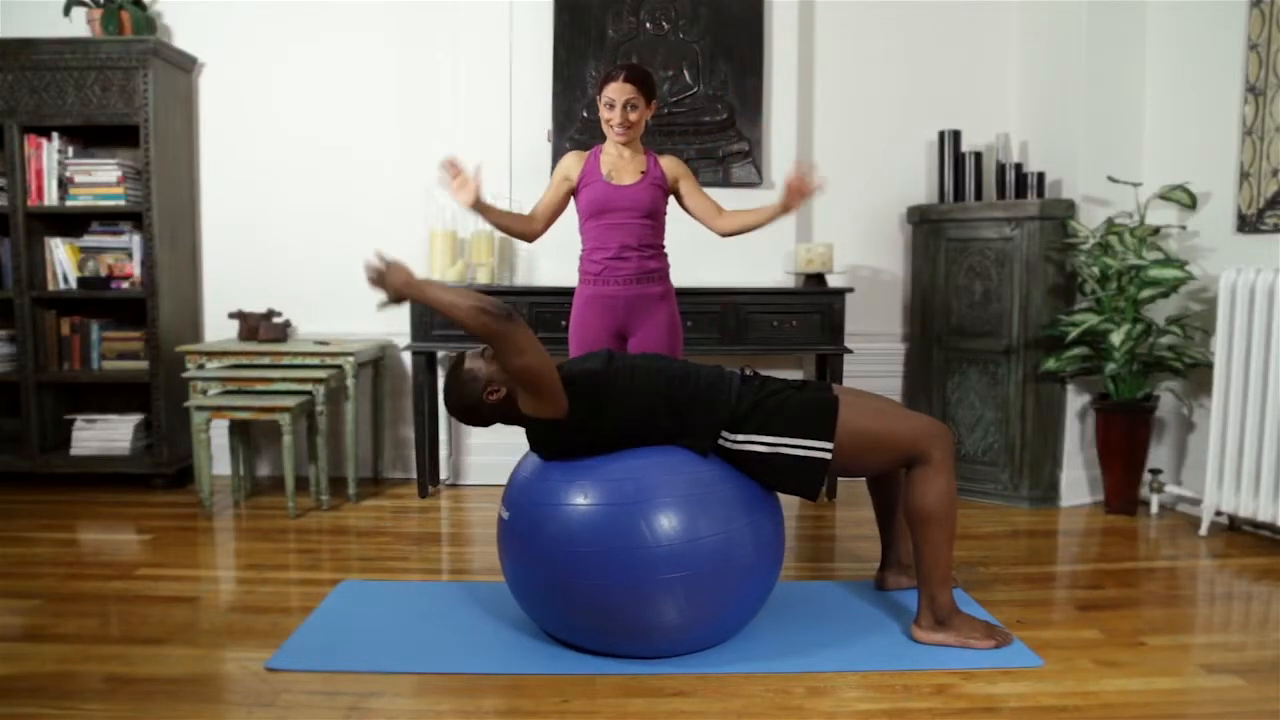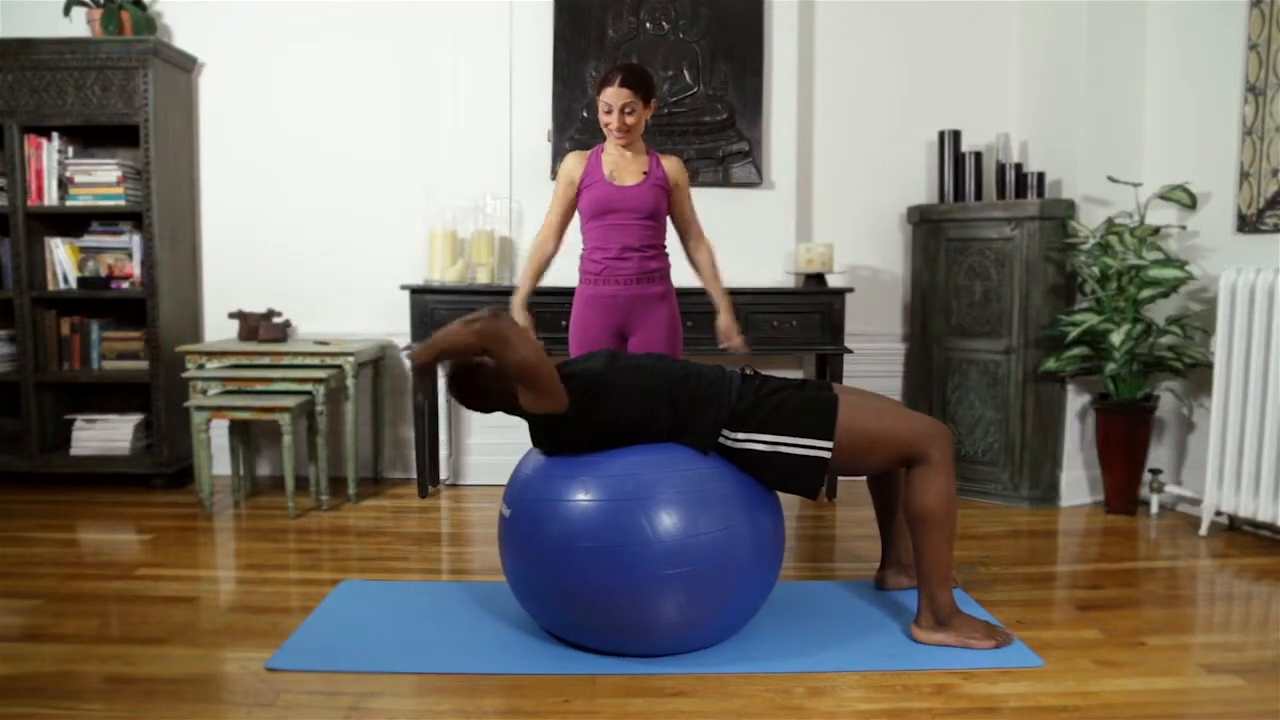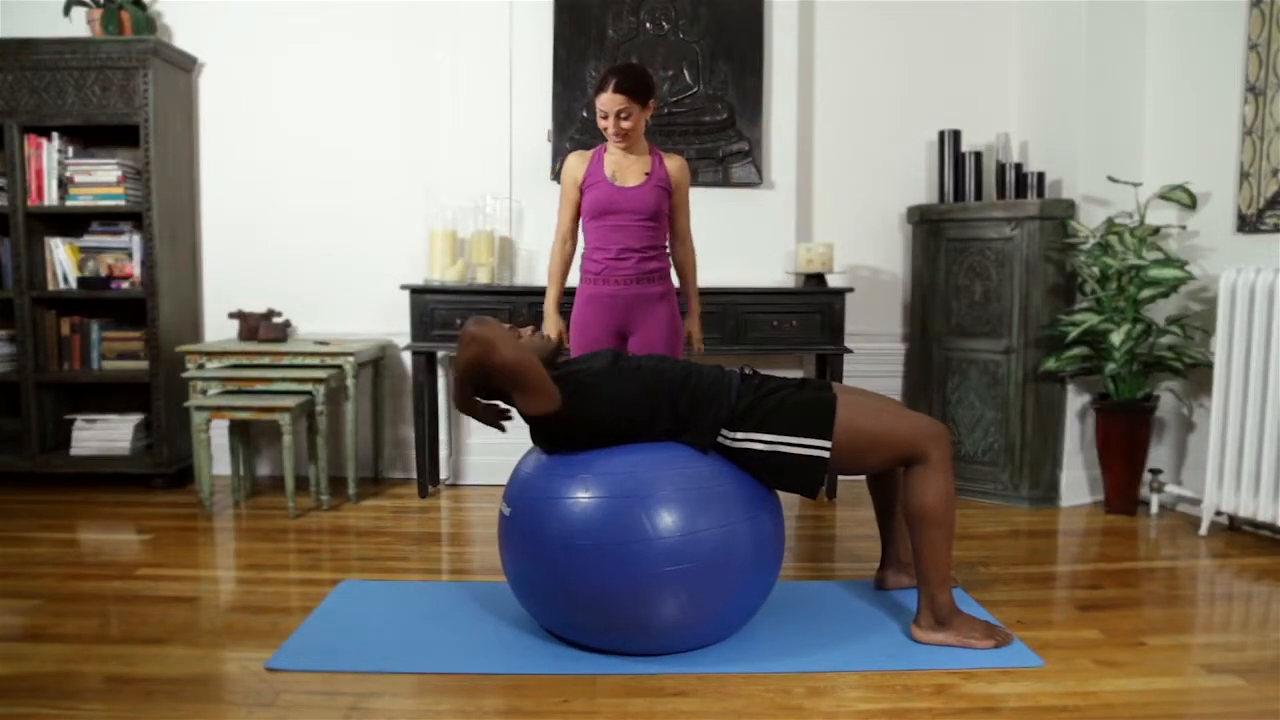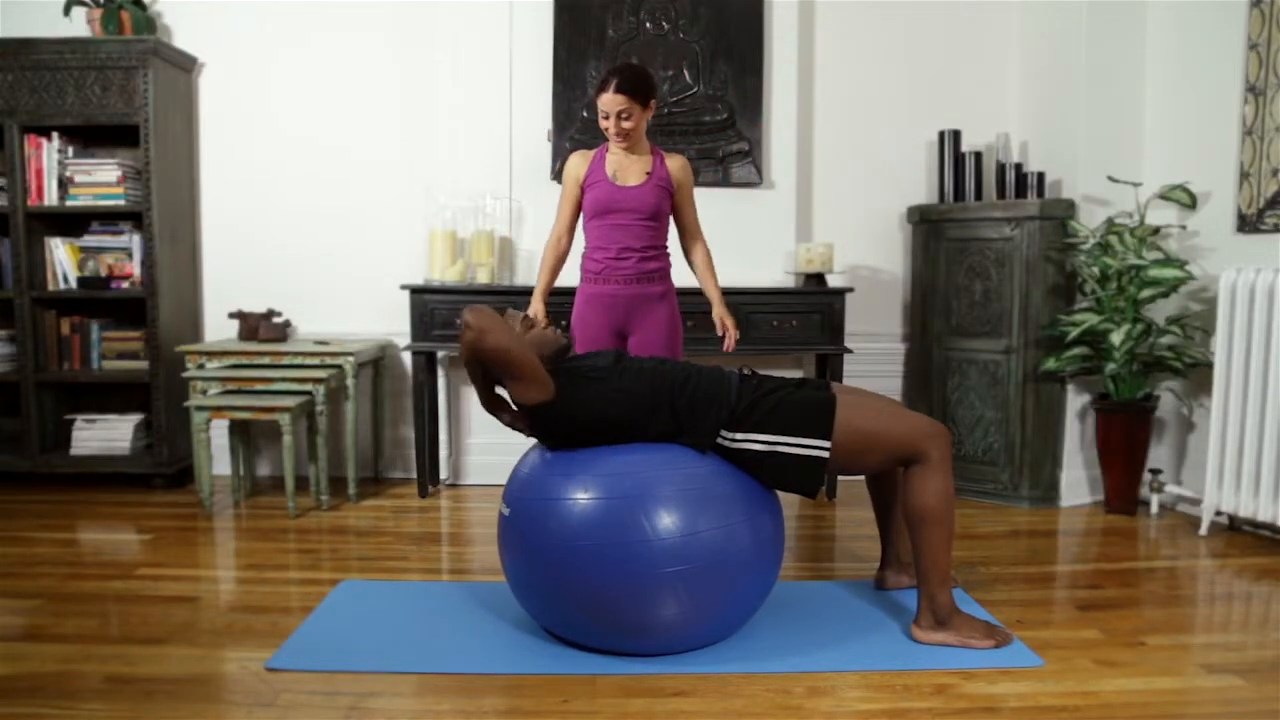
dt=0.3s
person 1, frame 1
left shoulder: (551, 399)
right shoulder: (544, 408)
right elbow: (502, 318)
right wrist: (414, 285)
left hip: (741, 399)
right hip: (741, 425)
left knee: (896, 442)
right knee: (931, 442)
left ankle: (898, 564)
right ankle: (937, 614)
person 1, frame 2
left shoulder: (555, 387)
right shoulder: (552, 413)
right elbow: (495, 326)
right wrist: (430, 353)
left hip: (740, 395)
right hip: (741, 422)
left knee: (898, 424)
right knee: (931, 441)
left ankle: (898, 564)
right ankle: (938, 616)
person 1, frame 3
left shoulder: (561, 386)
right shoulder: (552, 414)
right elbow: (483, 336)
right wrist: (463, 392)
left hip: (740, 393)
right hip: (740, 420)
left knee: (897, 424)
right knee: (929, 440)
left ankle: (897, 562)
right ankle: (938, 616)
person 1, frame 4
left shoulder: (559, 378)
right shoulder: (551, 404)
right elbow: (479, 325)
right wrist: (488, 395)
left hip: (740, 395)
right hip: (741, 421)
left knee: (895, 422)
right knee: (929, 440)
left ankle: (897, 563)
right ankle: (938, 616)
person 2, frame 1
left shoulder: (668, 168)
right shoulder: (575, 164)
left elbow: (721, 220)
right elbow: (531, 227)
left wrist: (779, 207)
right wrist: (479, 205)
left hip: (654, 304)
right hip: (594, 303)
person 2, frame 2
left shoulder: (669, 169)
right shoulder: (576, 165)
left elbow: (694, 241)
right elbow: (549, 236)
left wrist: (723, 307)
right wrist: (519, 301)
left hip: (654, 303)
right hip: (594, 303)
person 2, frame 3
left shoulder: (672, 168)
right shoulder: (579, 164)
left elbow: (681, 242)
right elbow: (565, 239)
left wrist: (692, 311)
right wrist: (551, 308)
left hip: (655, 303)
right hip: (595, 303)
person 2, frame 4
left shoulder: (674, 168)
right shoulder: (581, 164)
left elbow: (693, 240)
right elbow: (561, 236)
left wrist: (718, 303)
right wrist: (537, 298)
left hip: (655, 302)
right hip: (596, 302)
